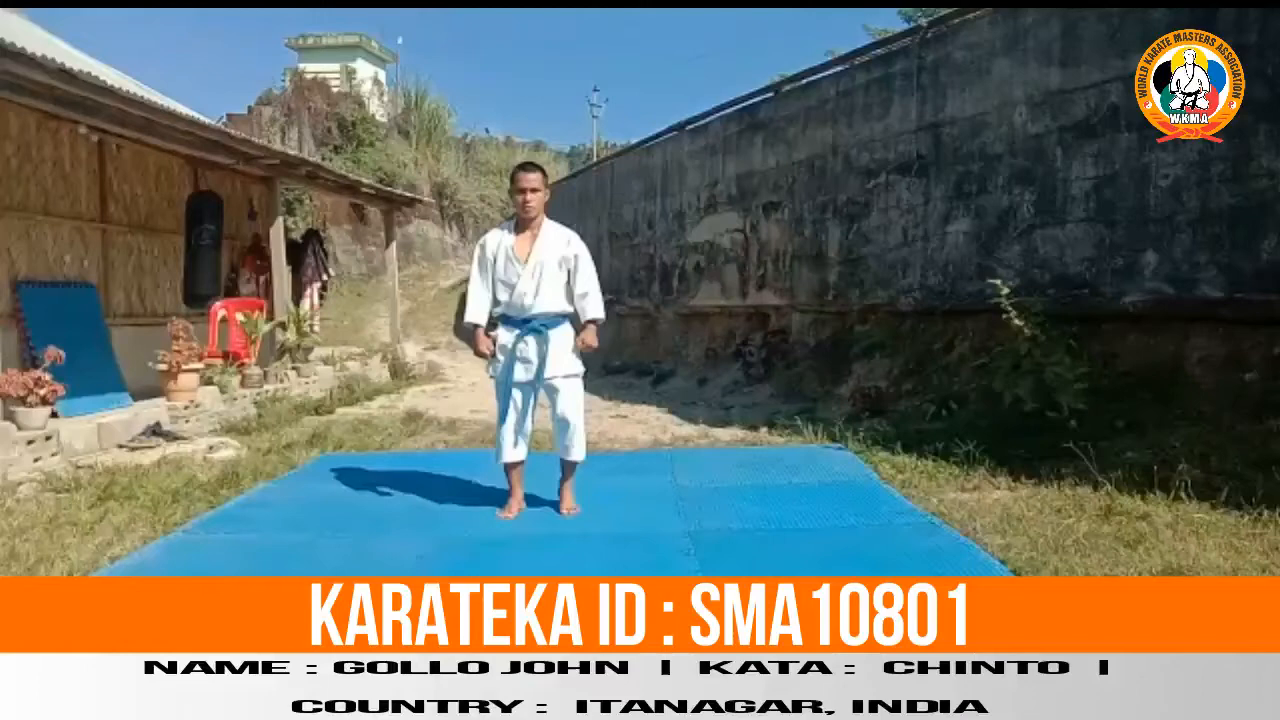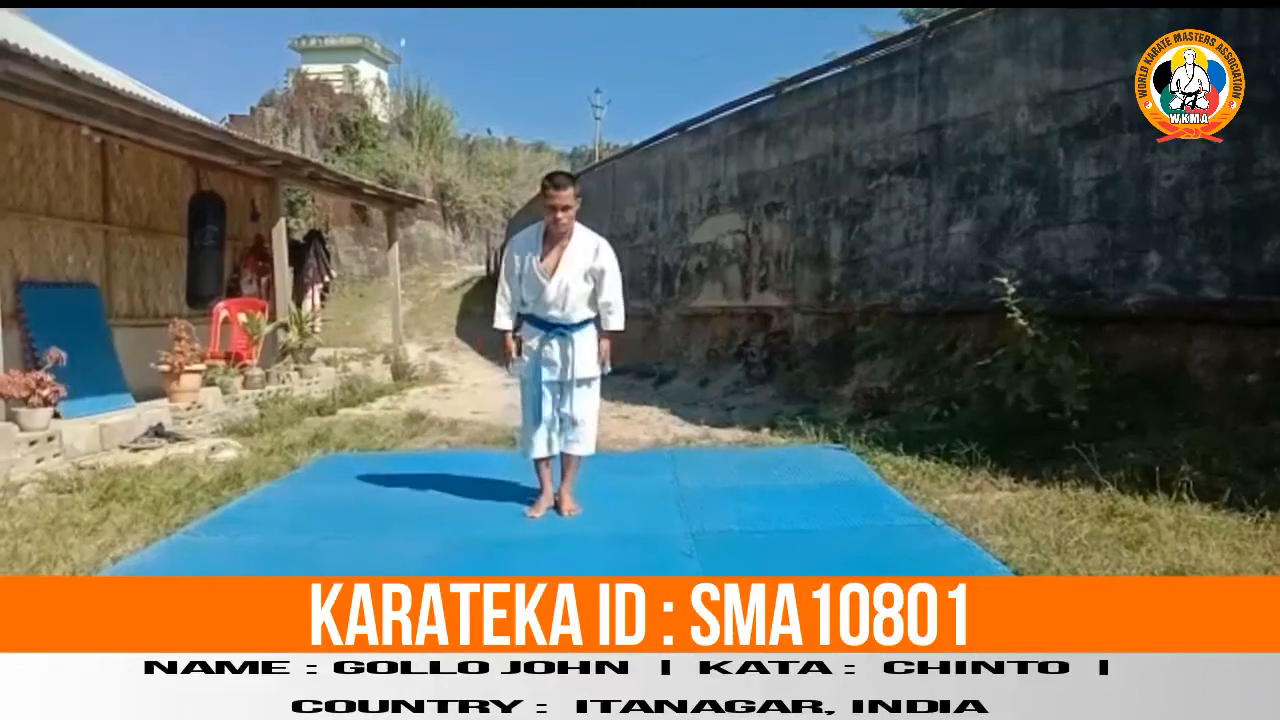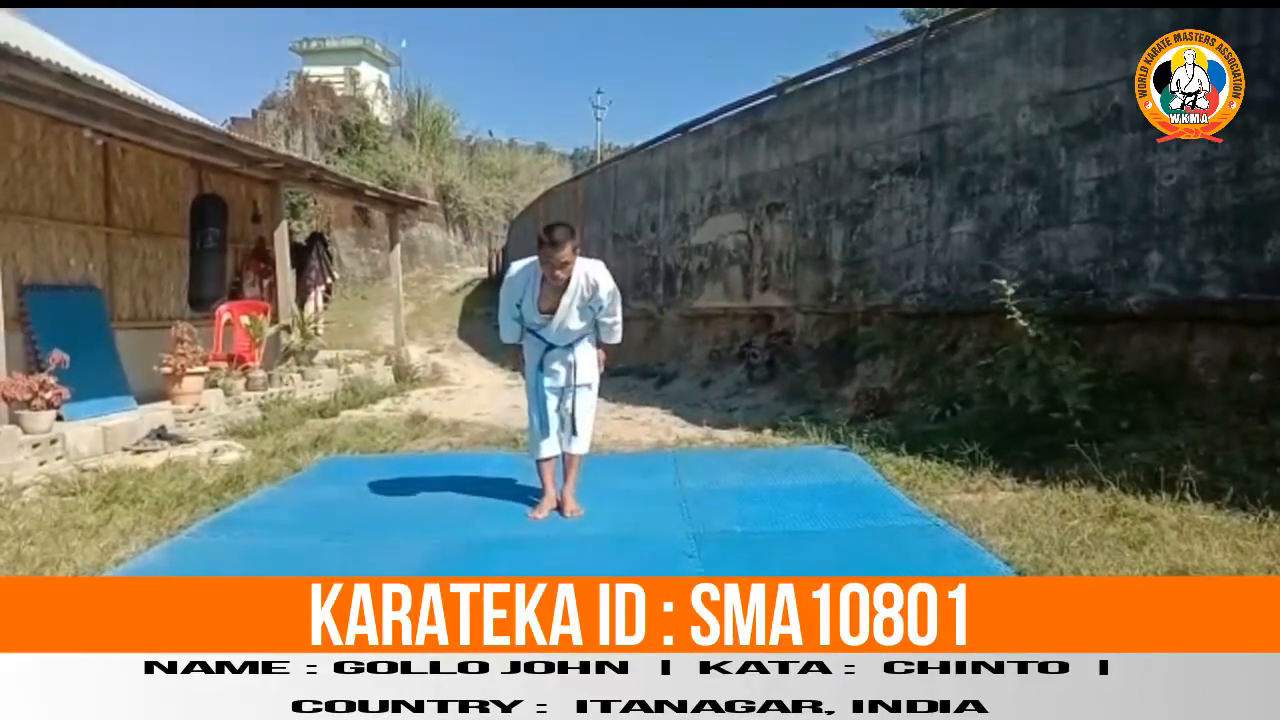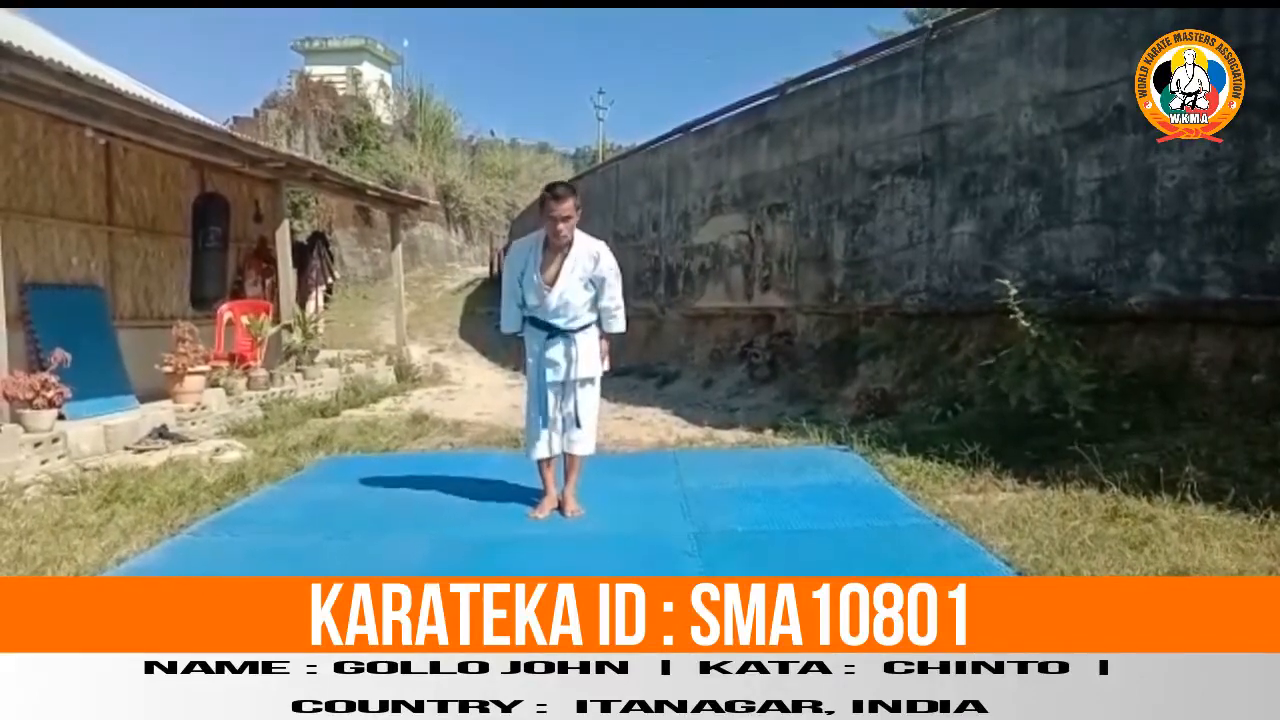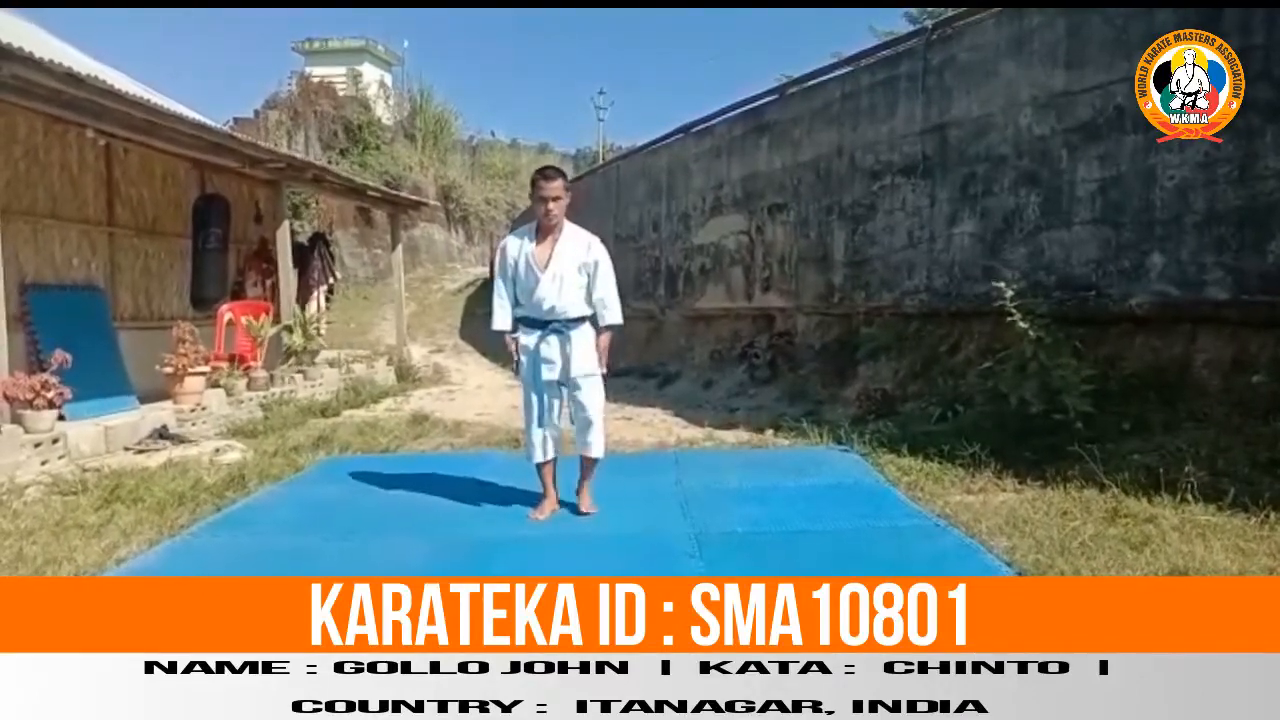
dt=1s
person 1, frame 1
left shoulder: (566, 240)
right shoulder: (492, 242)
left elbow: (585, 284)
right elbow: (480, 287)
left wrist: (590, 326)
right wrist: (478, 331)
left hip: (557, 337)
right hip: (511, 339)
left knee: (569, 414)
right knee: (511, 418)
left ankle: (567, 488)
right ankle: (516, 495)
person 1, frame 2
left shoulder: (595, 246)
right shoulder: (520, 243)
left elbow: (610, 295)
right elbow: (508, 293)
left wrist: (606, 337)
right wrist: (508, 334)
left hip: (580, 339)
right hip: (536, 339)
left knee: (578, 416)
right knee: (537, 416)
left ankle: (566, 490)
right ankle: (545, 491)
person 1, frame 3
left shoulder: (596, 278)
right shoulder: (517, 276)
left elbow: (610, 316)
right elbow: (509, 314)
left wrist: (602, 347)
right wrist: (514, 348)
left hip: (581, 350)
right hip: (539, 350)
left knee: (577, 418)
right knee: (542, 419)
left ankle: (568, 492)
right ankle: (548, 493)
person 1, frame 4
left shoulder: (596, 253)
right shoulder: (520, 251)
left elbow: (611, 300)
right elbow: (512, 299)
left wrist: (605, 338)
right wrist: (517, 340)
left hip: (582, 342)
right hip: (540, 342)
left knee: (580, 415)
right knee: (542, 415)
left ankle: (569, 491)
right ankle: (549, 492)
person 1, frame 5
left shoulder: (587, 244)
right shoulder: (512, 245)
left elbow: (603, 291)
right elbow: (504, 294)
left wrist: (606, 332)
right wrist: (508, 337)
left hip: (578, 339)
right hip: (534, 341)
left knee: (590, 412)
right knee: (539, 419)
left ankle: (584, 487)
right ankle: (549, 494)
